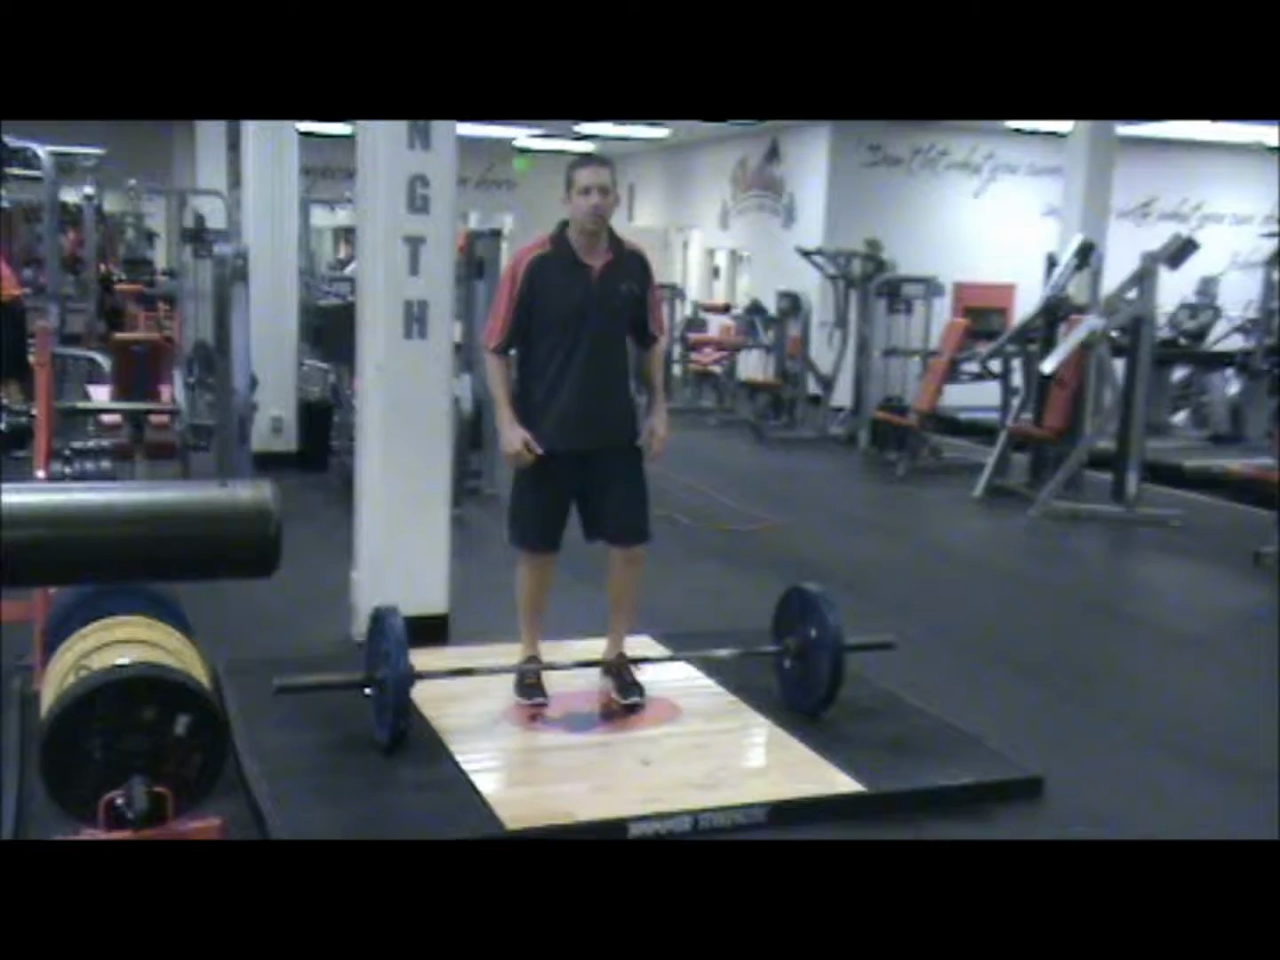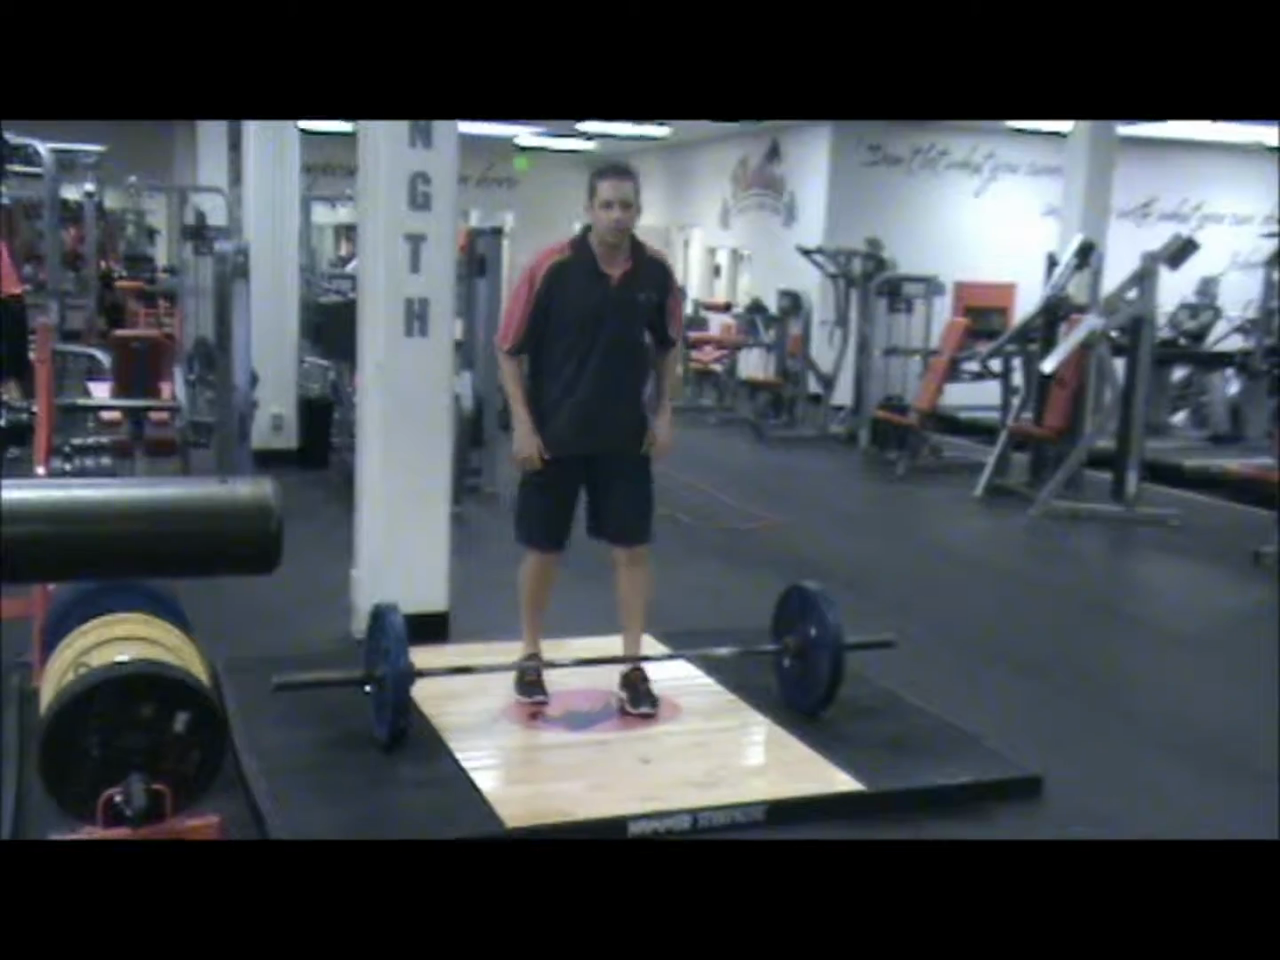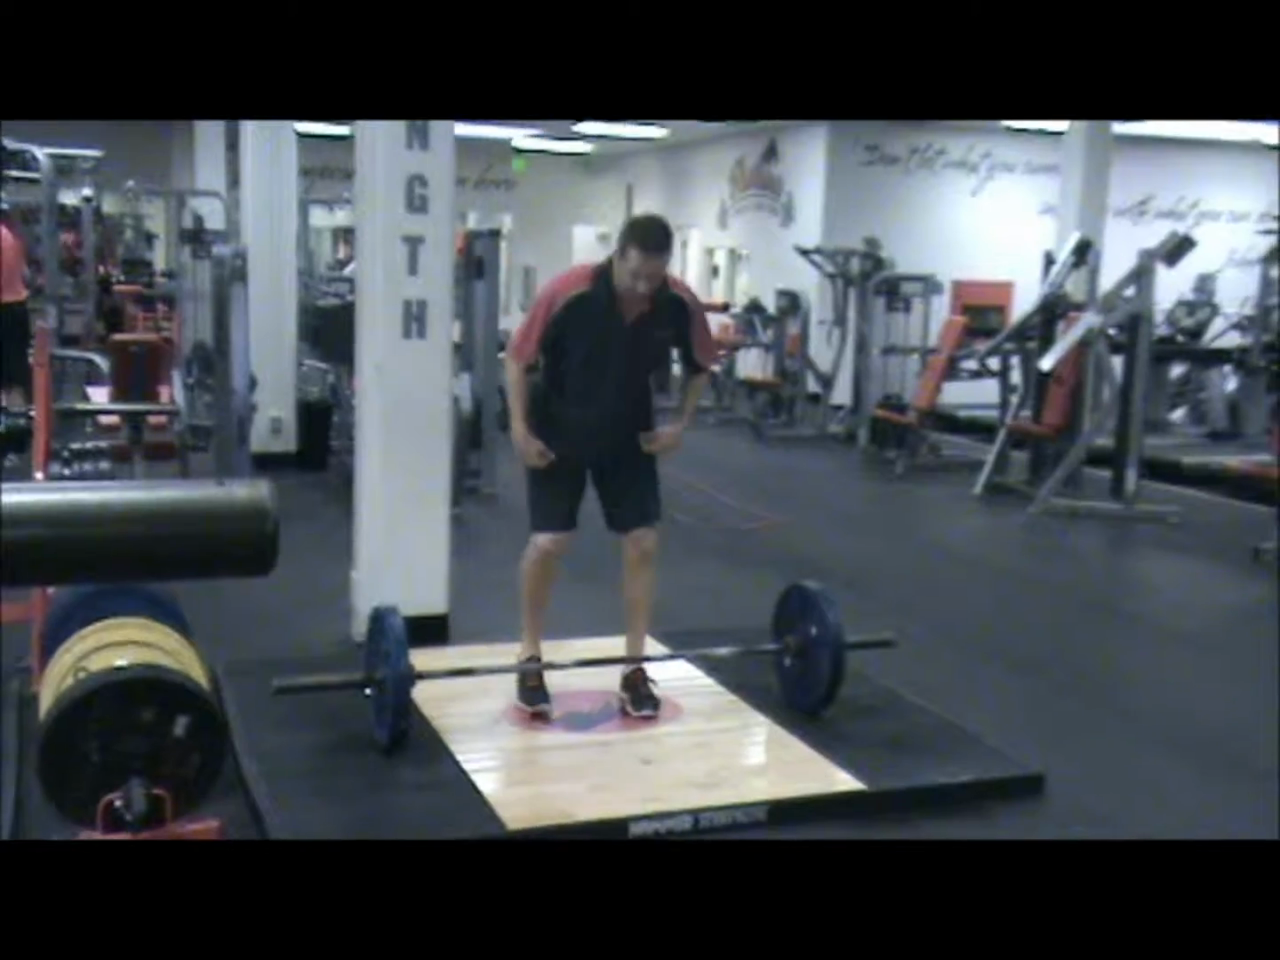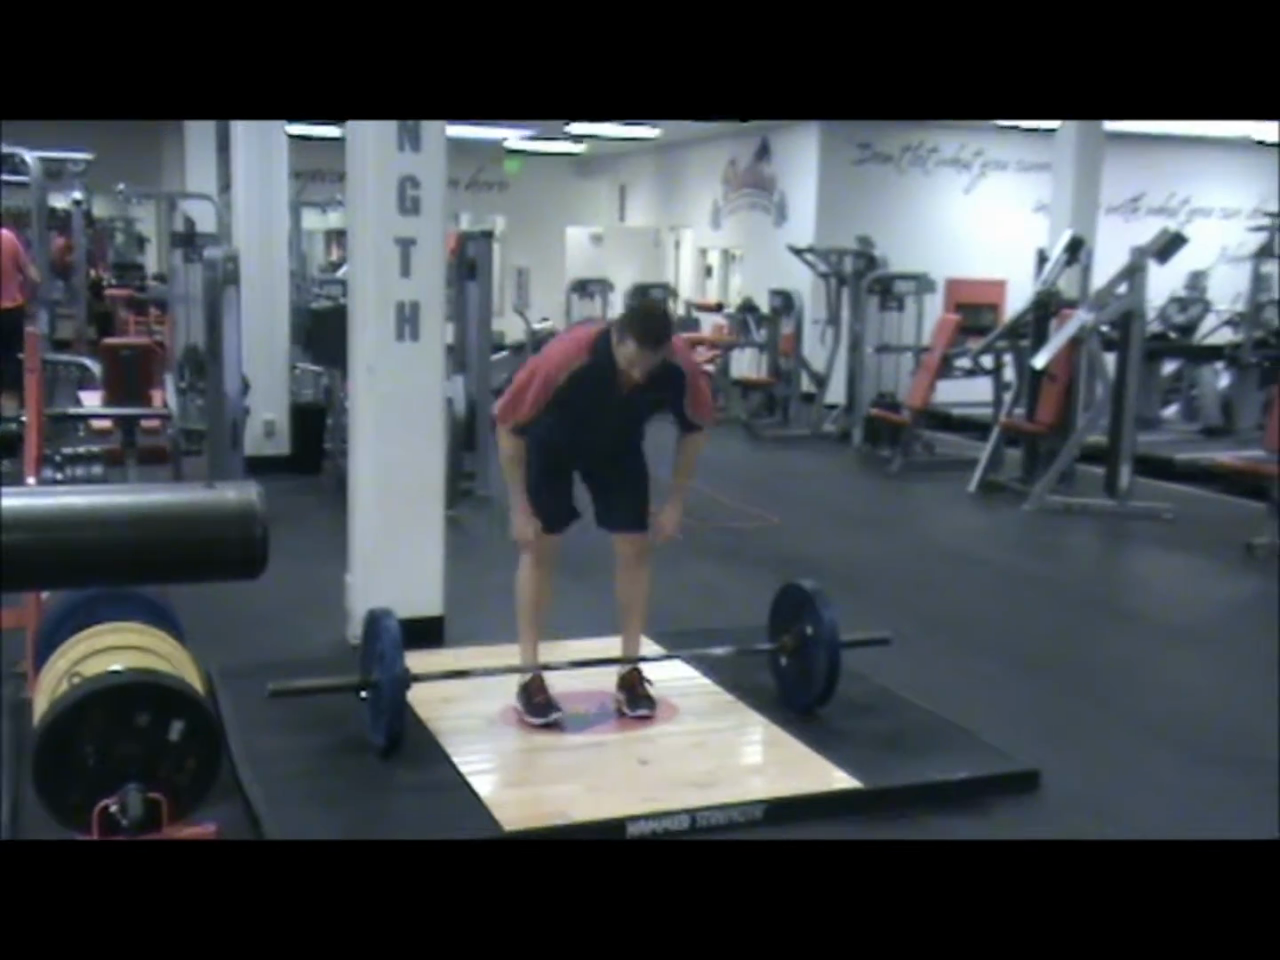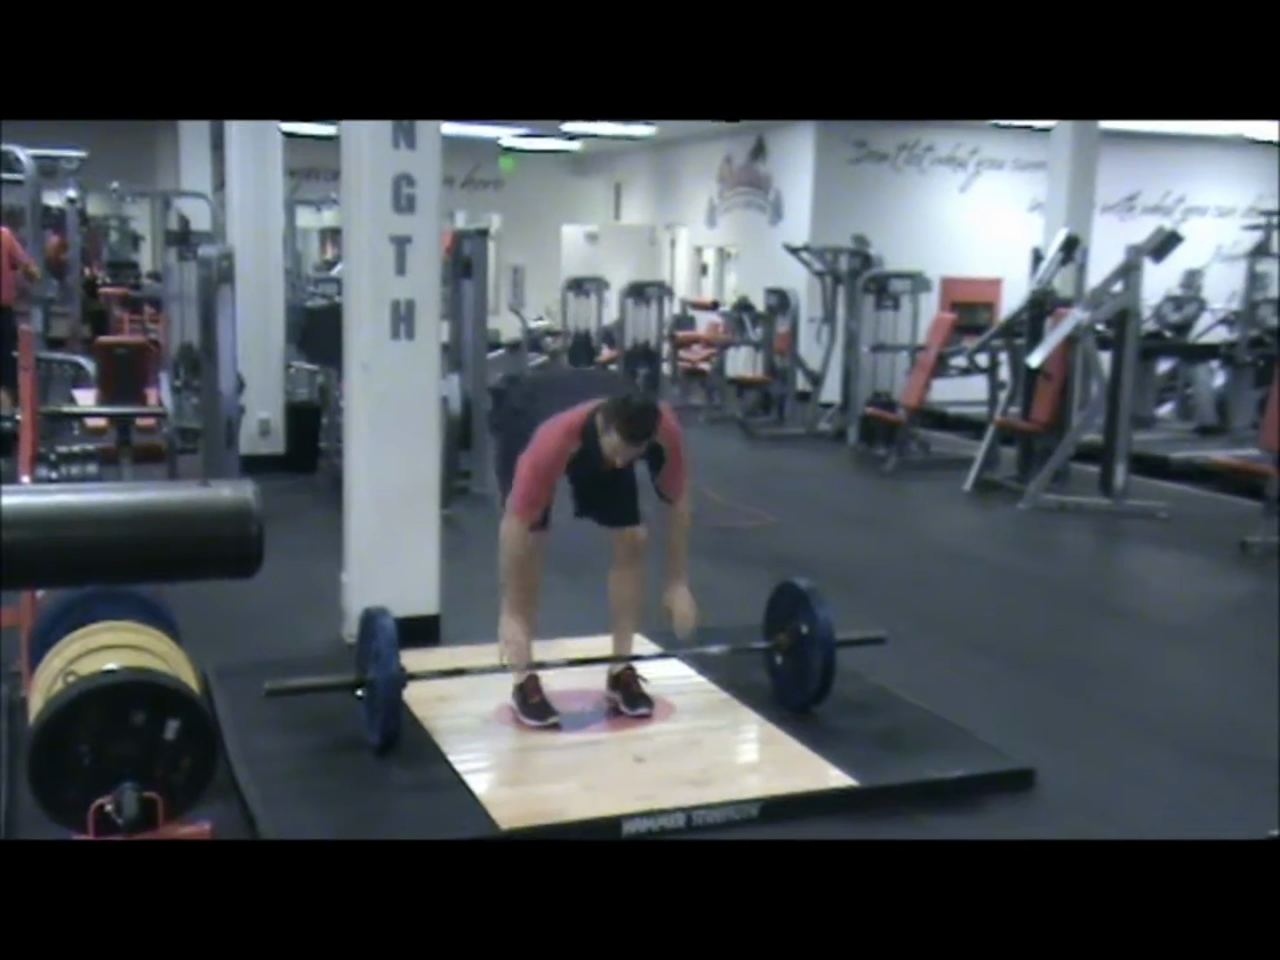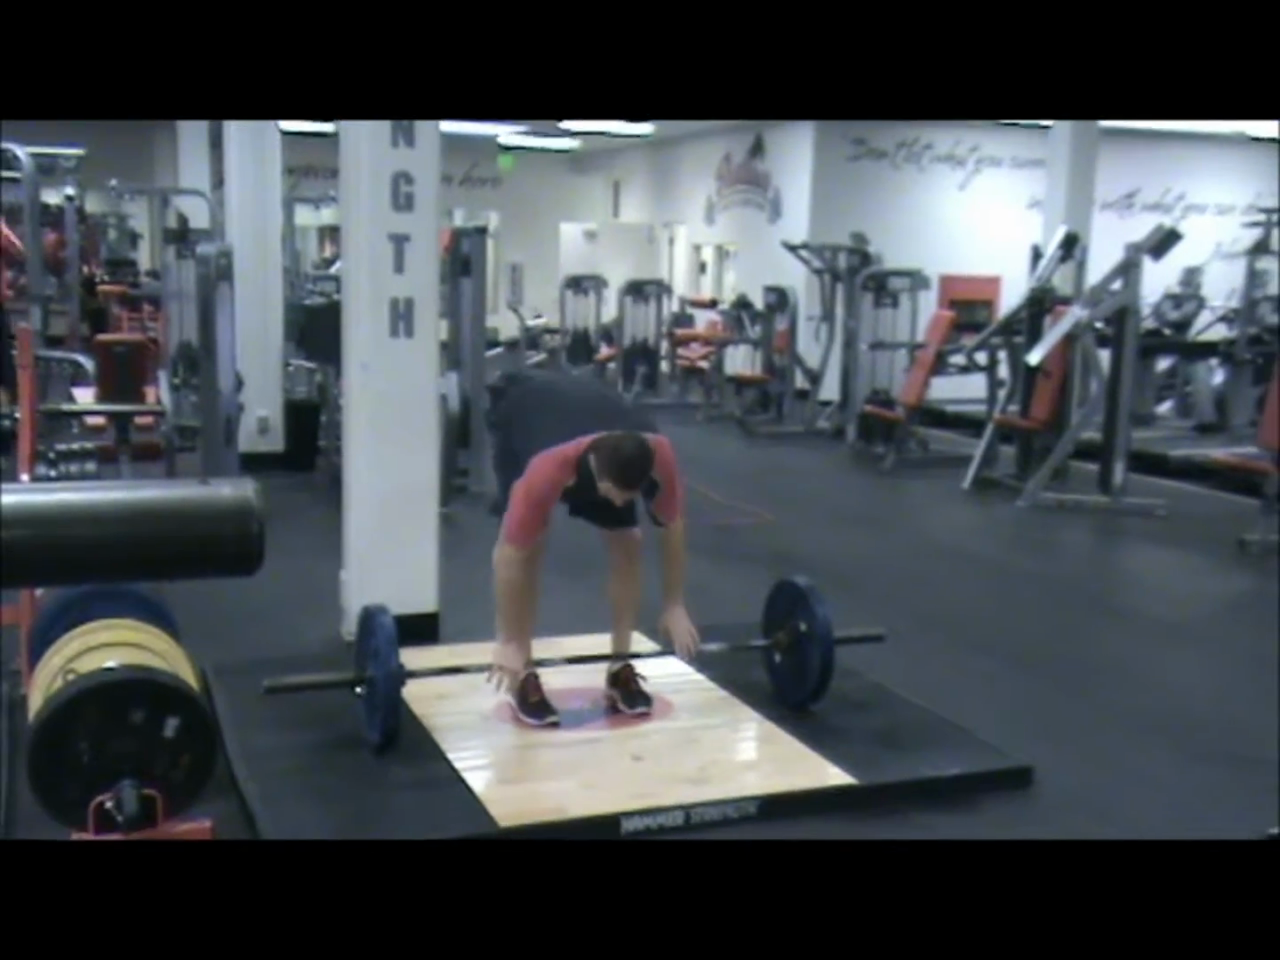
dt=0.2s
person 1, frame 1
left shoulder: (635, 265)
right shoulder: (532, 264)
left elbow: (651, 342)
right elbow: (495, 349)
left wrist: (658, 408)
right wrist: (507, 421)
left hip: (615, 434)
right hip: (545, 435)
left knee: (629, 548)
right knee: (537, 551)
left ankle: (615, 660)
right ankle: (529, 661)
person 1, frame 2
left shoulder: (655, 271)
right shoulder: (549, 268)
left elbow: (667, 345)
right elbow: (507, 350)
left wrist: (663, 410)
right wrist: (522, 426)
left hip: (624, 437)
right hip: (553, 438)
left knee: (633, 550)
right knee: (542, 553)
left ankle: (632, 668)
right ankle: (529, 660)
person 1, frame 3
left shoulder: (682, 304)
right shoulder: (567, 292)
left elbow: (700, 367)
right elbow: (517, 360)
left wrist: (680, 421)
right wrist: (521, 431)
left hip: (630, 438)
right hip: (557, 436)
left knee: (642, 545)
right knee: (548, 543)
left ankle: (633, 671)
right ankle: (529, 661)
person 1, frame 4
left shoulder: (682, 365)
right shoulder: (564, 359)
left elbow: (695, 427)
right elbow: (508, 424)
left wrist: (675, 500)
right wrist: (519, 506)
left hip: (618, 447)
right hip: (550, 443)
left knee: (635, 546)
right knee: (541, 547)
left ankle: (629, 671)
right ankle: (530, 676)
person 1, frame 5
left shoulder: (664, 429)
right shoulder: (552, 440)
left elbow: (677, 503)
right elbow: (515, 526)
left wrist: (677, 583)
right wrist: (511, 613)
left hip: (594, 448)
right hip: (522, 422)
left knee: (632, 542)
right knee: (532, 542)
left ankle: (621, 671)
right ankle: (524, 679)
person 1, frame 6
left shoulder: (658, 457)
right shoulder: (548, 470)
left elbow: (672, 527)
right elbow: (508, 554)
left wrist: (674, 607)
right wrist: (506, 643)
left knee: (628, 543)
right knee: (529, 548)
left ankle: (620, 668)
right ankle: (525, 678)
